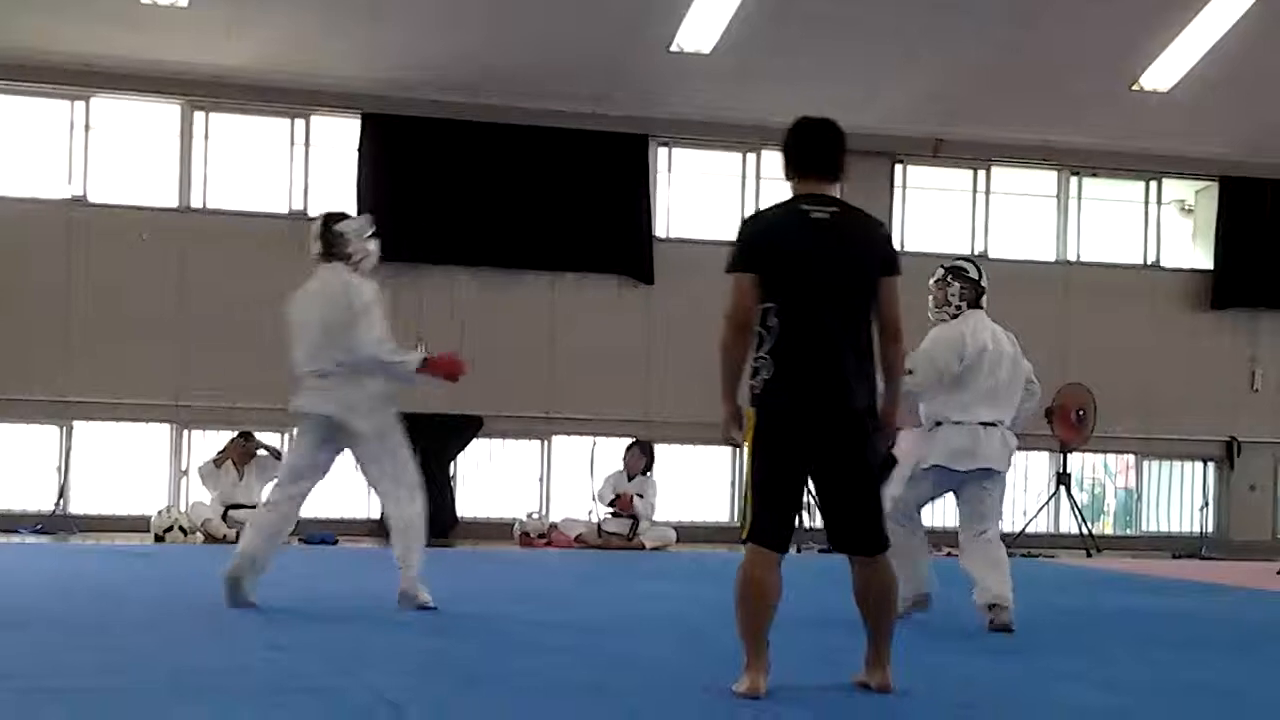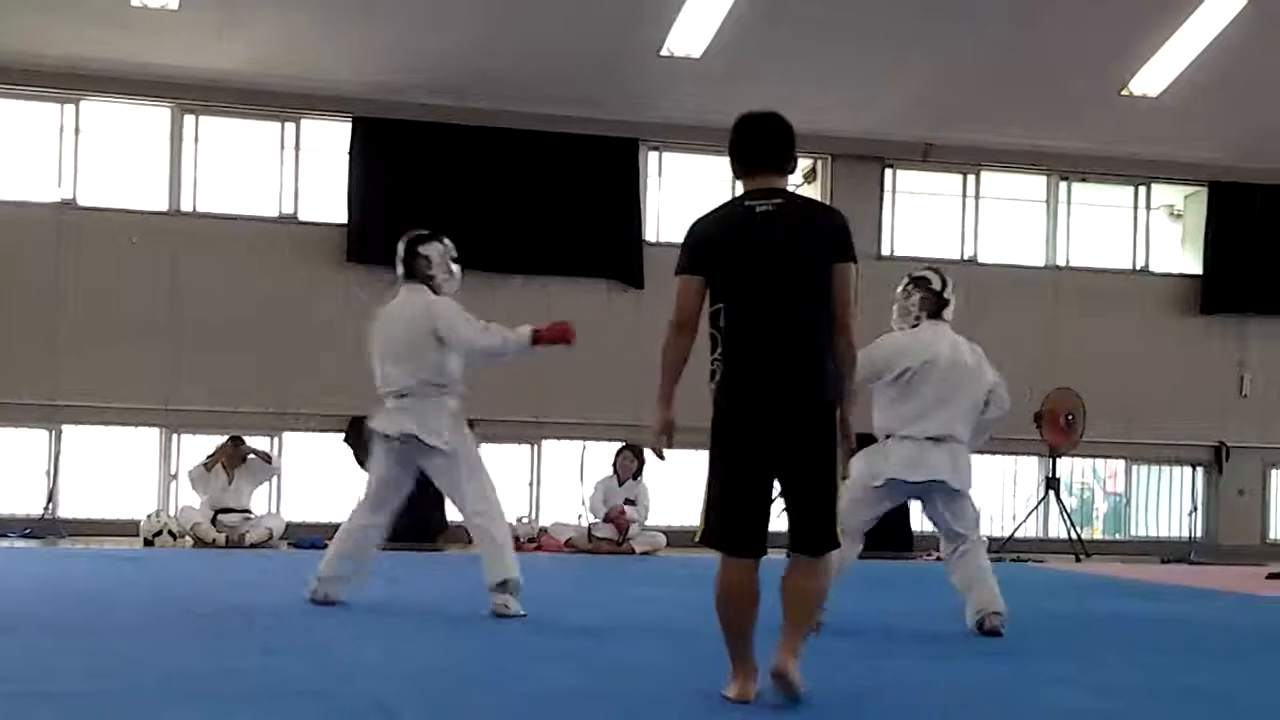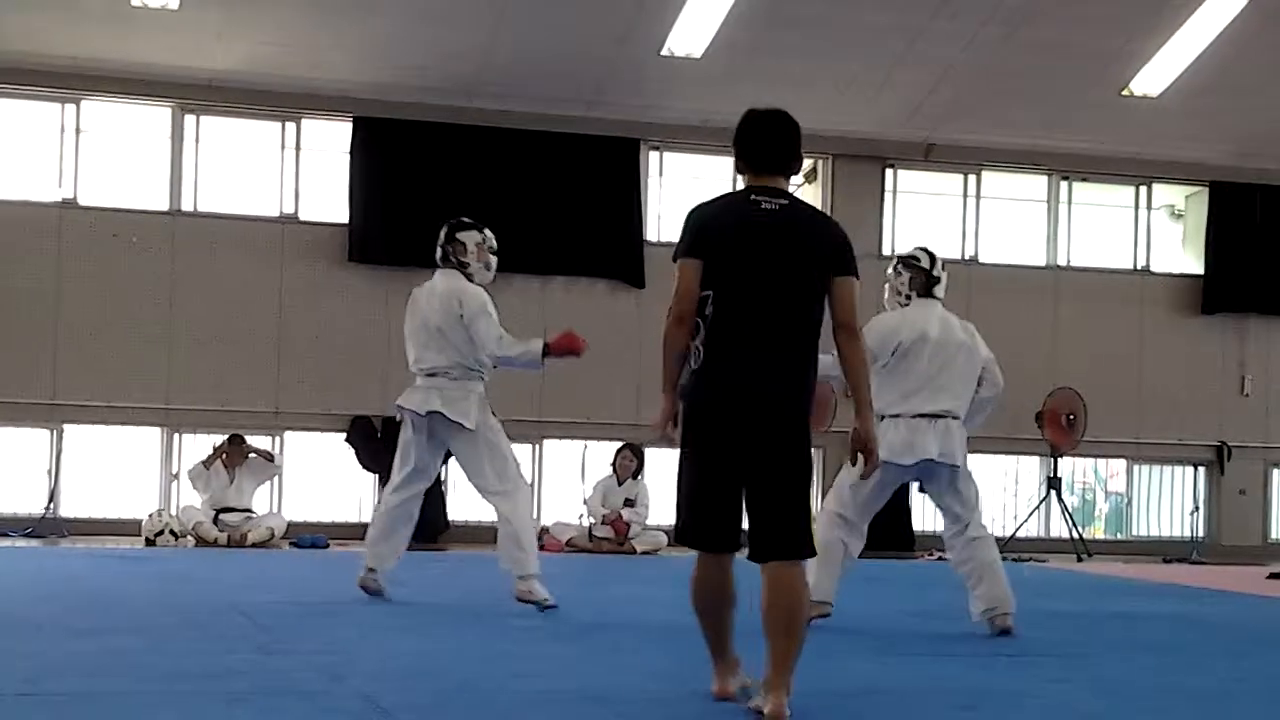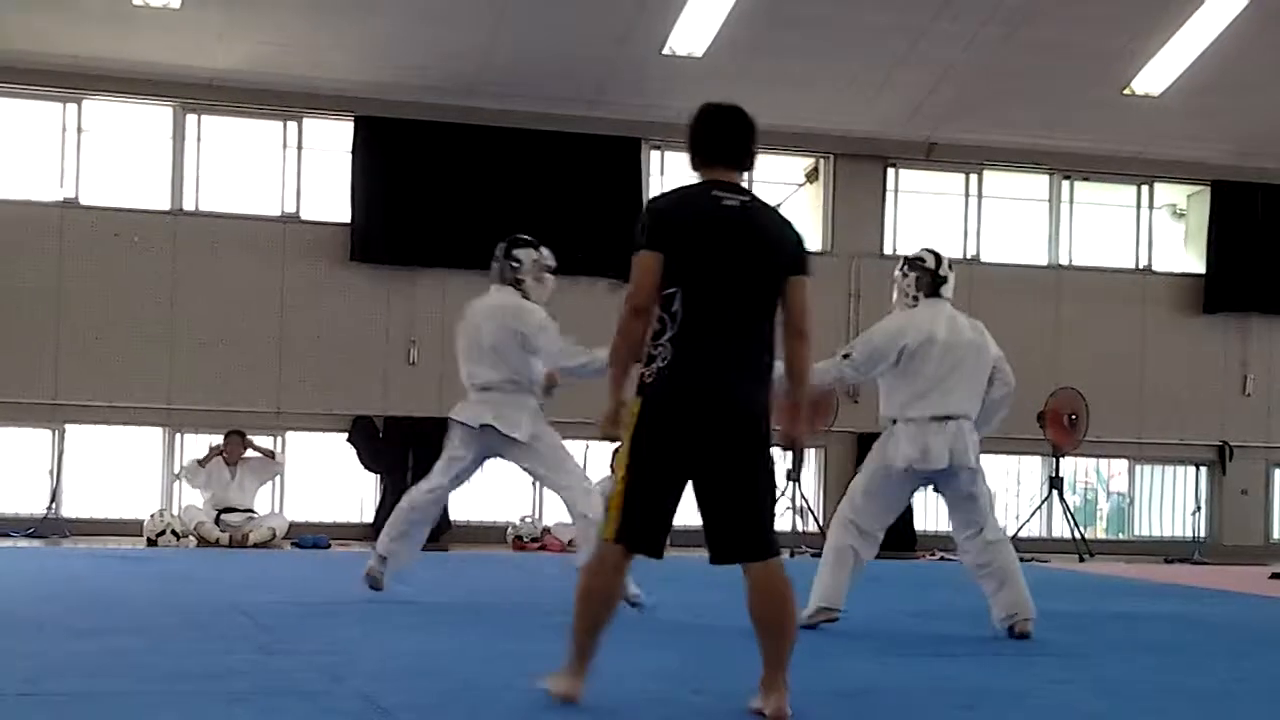
dt=0.3s
person 1, frame 1
left shoulder: (760, 230)
right shoulder: (873, 234)
left elbow: (738, 325)
right elbow: (890, 331)
left wrist: (730, 399)
right wrist: (891, 401)
left hip: (778, 407)
right hip: (852, 408)
left knee: (763, 544)
right knee: (868, 547)
left ankle: (754, 669)
right ankle: (878, 667)
person 1, frame 2
left shoulder: (709, 230)
right shoulder: (829, 224)
left elbow: (682, 326)
right elbow: (843, 322)
left wrist: (664, 403)
right wrist: (841, 397)
left hip: (739, 408)
right hip: (811, 405)
left knee: (738, 551)
right knee: (811, 546)
left ankle: (742, 674)
right ankle: (788, 652)
person 1, frame 3
left shoulder: (707, 219)
right shoulder: (826, 233)
left elbow: (681, 315)
right elbow: (847, 330)
left wrist: (670, 393)
right wrist: (864, 416)
left hip: (710, 402)
right hip: (784, 409)
left knee: (713, 550)
right knee: (783, 556)
left ankle: (724, 670)
person 1, frame 4
left shoulder: (667, 211)
right shoulder: (780, 230)
left elbow: (639, 307)
right elbow: (797, 332)
left wrist: (614, 389)
right wrist: (795, 415)
left hip: (669, 399)
right hip: (742, 408)
left knee: (620, 541)
right knee: (759, 555)
person 2, frame 1
left shoulder: (302, 296)
right shoulder: (359, 289)
left elbow: (309, 353)
right elbow: (373, 352)
right wrist: (428, 364)
left hip: (317, 402)
right hip: (360, 402)
left knee: (289, 489)
right knee: (403, 490)
left ankle: (244, 567)
right ankle: (410, 582)
person 2, frame 2
left shoulder: (385, 315)
right shoulder: (439, 309)
right elbow: (480, 340)
right wrist: (539, 335)
left hip: (394, 422)
right hip: (437, 421)
left knee: (373, 509)
right knee: (482, 507)
left ankle: (324, 583)
right ankle: (502, 590)
person 2, frame 3
left shoulder: (419, 295)
right shoulder: (470, 295)
right elbow: (499, 349)
left wrist: (482, 357)
right wrist: (552, 347)
left hip: (422, 400)
right hip: (462, 402)
left knee: (403, 488)
right knee: (509, 489)
left ankle: (373, 570)
right ankle: (526, 578)
person 2, frame 4
left shoulder: (474, 310)
right shoulder: (523, 311)
right elbow: (565, 358)
left hip: (478, 413)
right hip: (517, 416)
left knee: (434, 488)
right knee: (579, 491)
left ankle: (379, 561)
person 3, frame 1
left shoulder: (951, 334)
right shoulder: (1007, 340)
left elbow: (913, 384)
right elbow: (1030, 394)
left hip: (946, 442)
right hip: (991, 446)
left knee: (895, 508)
right knee: (981, 530)
left ankle: (913, 591)
right ankle: (998, 602)
person 3, frame 2
left shoulder: (902, 345)
right shoulder: (972, 353)
left elbow: (849, 375)
right elbow: (998, 404)
left hip: (898, 457)
right hip: (949, 463)
left knee: (838, 525)
right knee: (963, 540)
right ankle: (989, 611)
person 3, frame 3
left shoulder: (895, 323)
right shoulder: (965, 332)
right elbow: (992, 384)
left hip: (897, 437)
right hip: (946, 440)
left knee: (841, 513)
right knee: (966, 525)
left ankle: (816, 598)
right ankle: (997, 609)
person 3, frame 4
left shoulder: (901, 325)
right shoulder: (976, 331)
left elbow: (845, 367)
right elbow: (1003, 386)
left hip: (908, 442)
right hip: (958, 443)
left knee: (855, 522)
right knee: (980, 529)
left ankle: (824, 605)
right ankle: (1017, 614)
